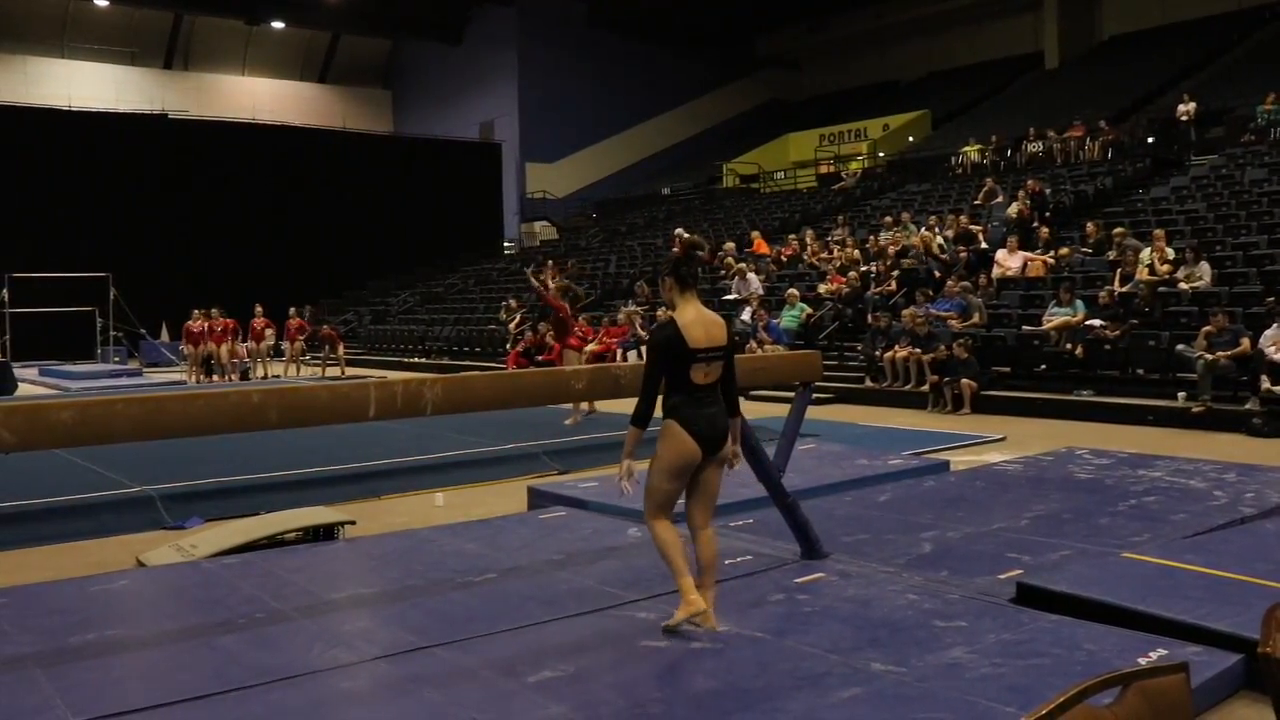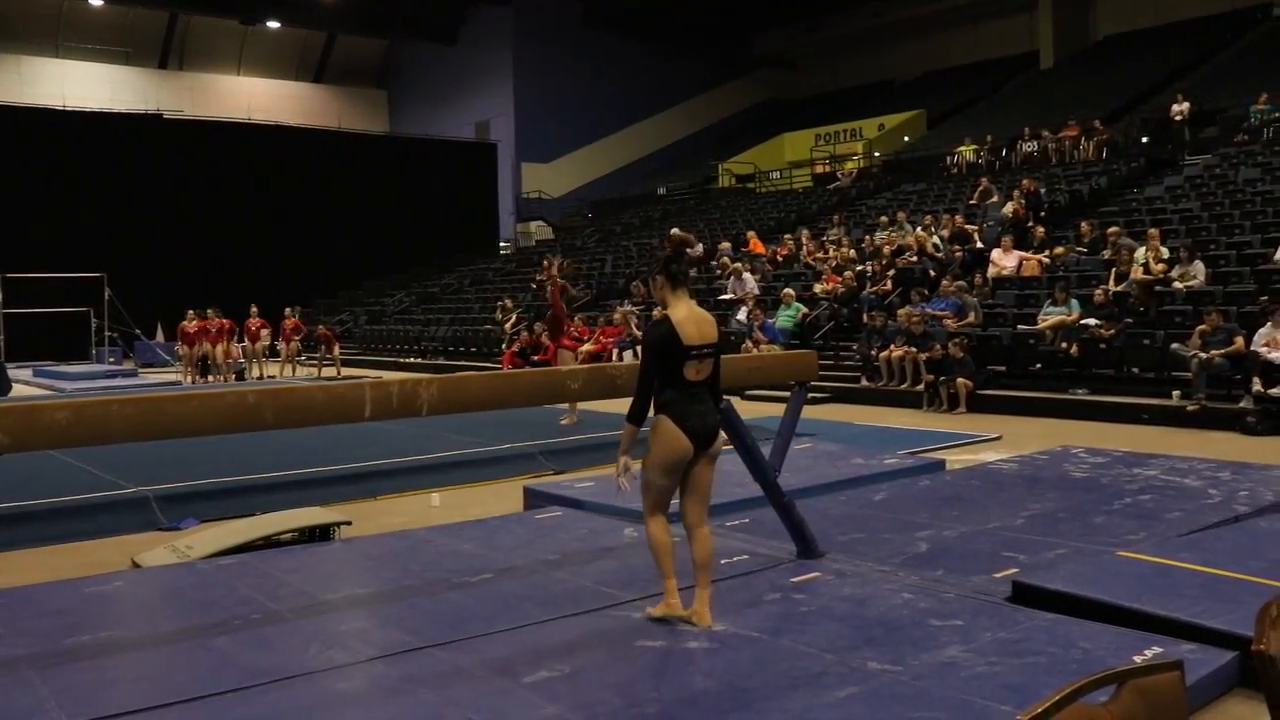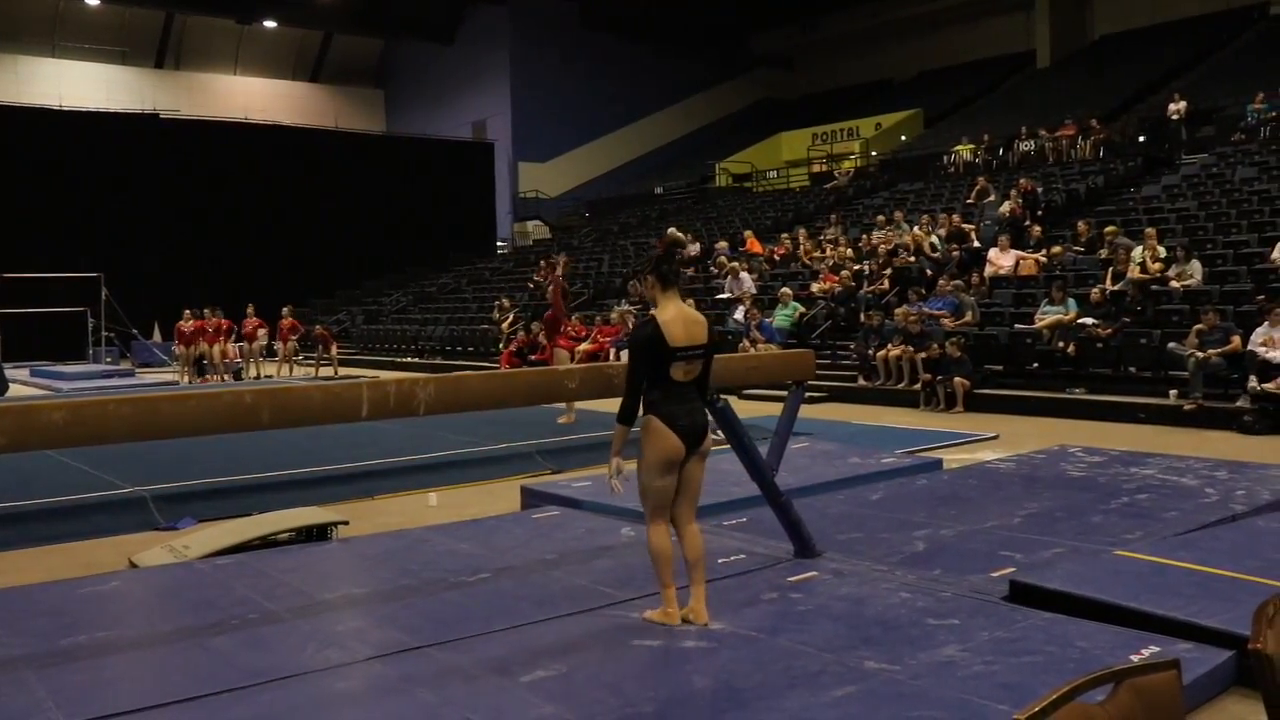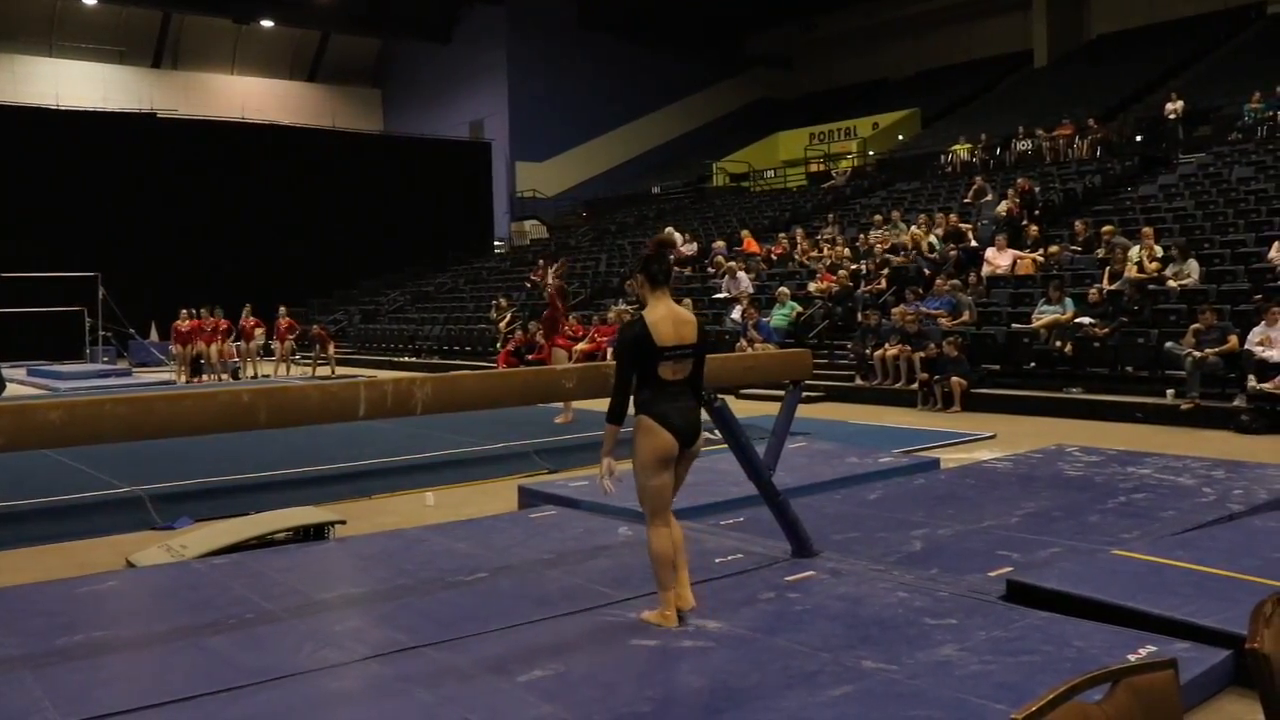
dt=0.2s
person 1, frame 1
left shoulder: (666, 332)
right shoulder: (722, 326)
left elbow: (648, 397)
left wrist: (628, 455)
right wrist: (735, 439)
left hip: (683, 431)
right hip: (717, 429)
left knee: (656, 514)
right knee: (702, 523)
left ankle: (689, 596)
right ankle: (706, 607)
person 1, frame 2
left shoulder: (660, 329)
right shoulder: (711, 322)
left elbow: (644, 394)
left wrist: (624, 451)
left hip: (674, 427)
right hip: (708, 424)
left knee: (654, 512)
right knee: (698, 521)
left ankle: (671, 599)
right ankle: (702, 608)
person 1, frame 3
left shoulder: (648, 329)
right shoulder: (703, 323)
left elbow: (633, 396)
left wrist: (616, 453)
left hip: (664, 428)
right hip: (698, 425)
left knee: (657, 519)
right knee: (687, 518)
left ankle: (669, 607)
right ankle: (698, 605)
person 1, frame 4
left shoulder: (636, 330)
right shoulder: (694, 324)
left elbow: (621, 395)
right elbow: (697, 384)
left wrist: (607, 453)
left hip: (656, 427)
right hip: (690, 423)
left knee: (656, 520)
right knee: (665, 512)
left ankle: (666, 609)
right ankle: (684, 592)
